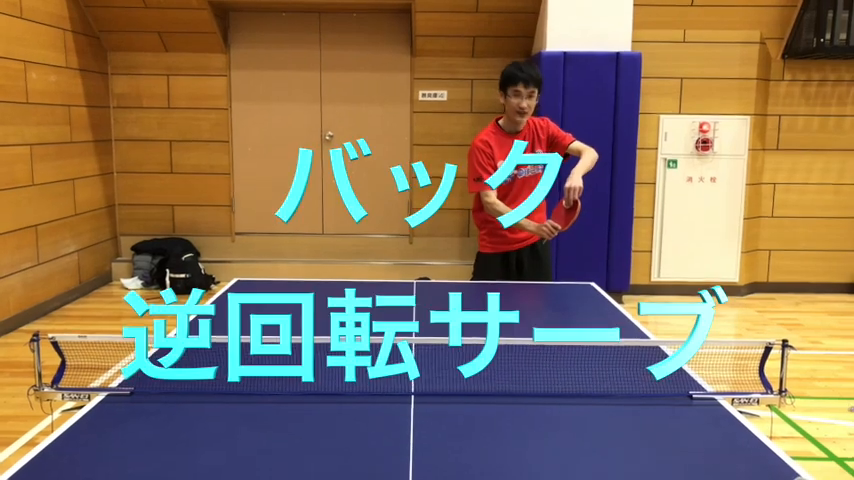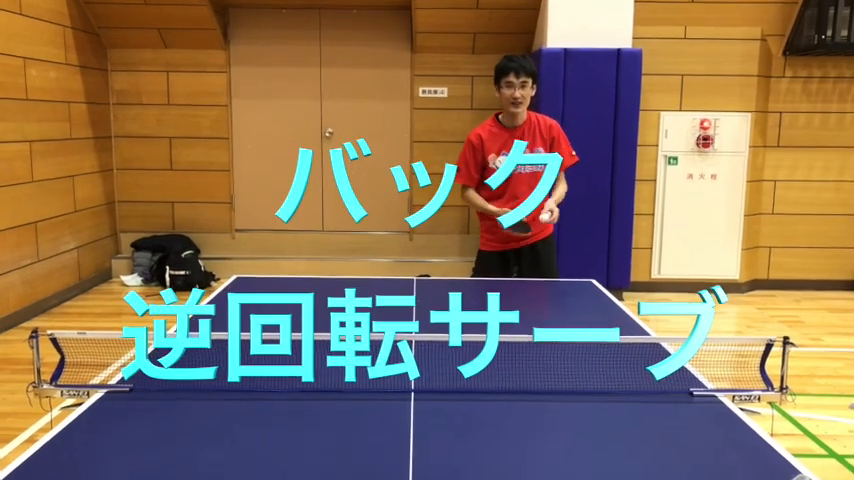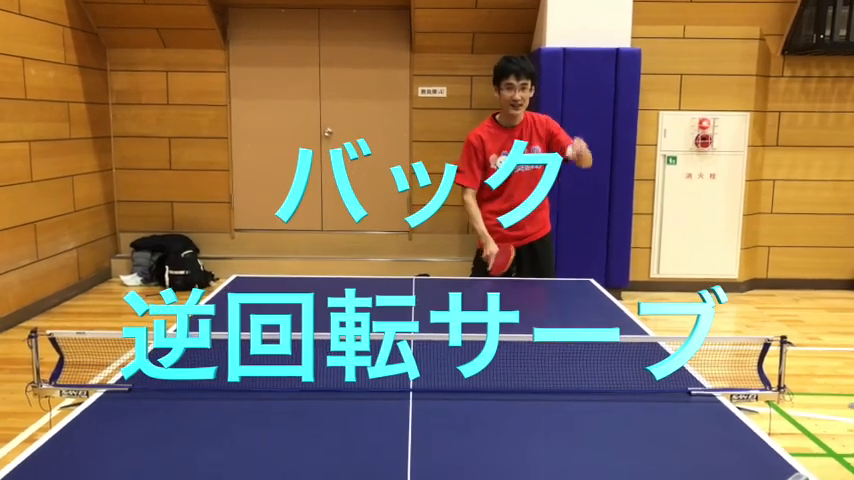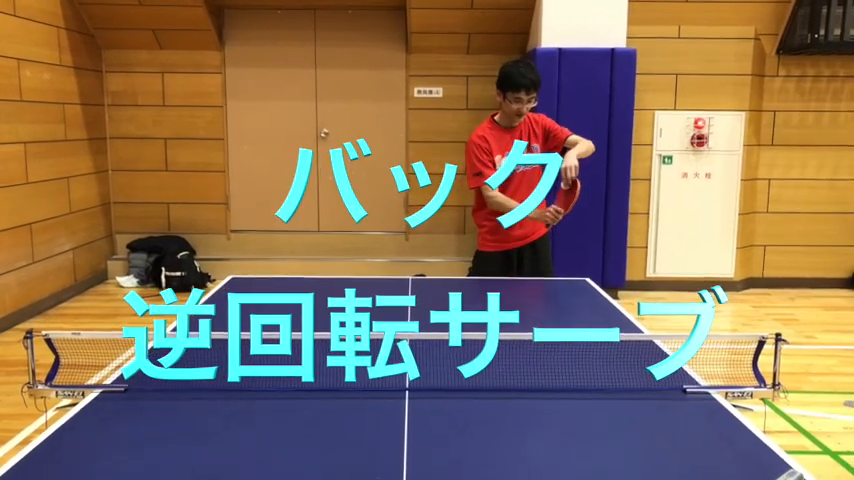
dt=0.7s
person 1, frame 1
left shoulder: (543, 129)
right shoulder: (484, 144)
left elbow: (590, 153)
right elbow: (489, 202)
left wrist: (576, 174)
right wrist: (532, 227)
left hip: (536, 242)
right hip: (495, 245)
person 1, frame 2
left shoulder: (549, 129)
right shoulder: (479, 137)
left elbow: (560, 181)
right elbow: (467, 190)
left wrist: (552, 202)
right wrist: (496, 213)
left hip: (539, 238)
right hip: (495, 240)
person 1, frame 3
left shoulder: (543, 126)
right shoulder: (479, 138)
left elbow: (586, 162)
right elbow: (468, 197)
left wrist: (580, 152)
right wrist: (487, 240)
left hip: (538, 236)
right hip: (495, 241)
person 1, frame 4
left shoulder: (539, 125)
right shoulder: (480, 139)
left elbow: (588, 145)
right elbow: (491, 197)
left wrist: (572, 153)
right wrist: (536, 214)
left hip: (535, 237)
right hip: (495, 242)
